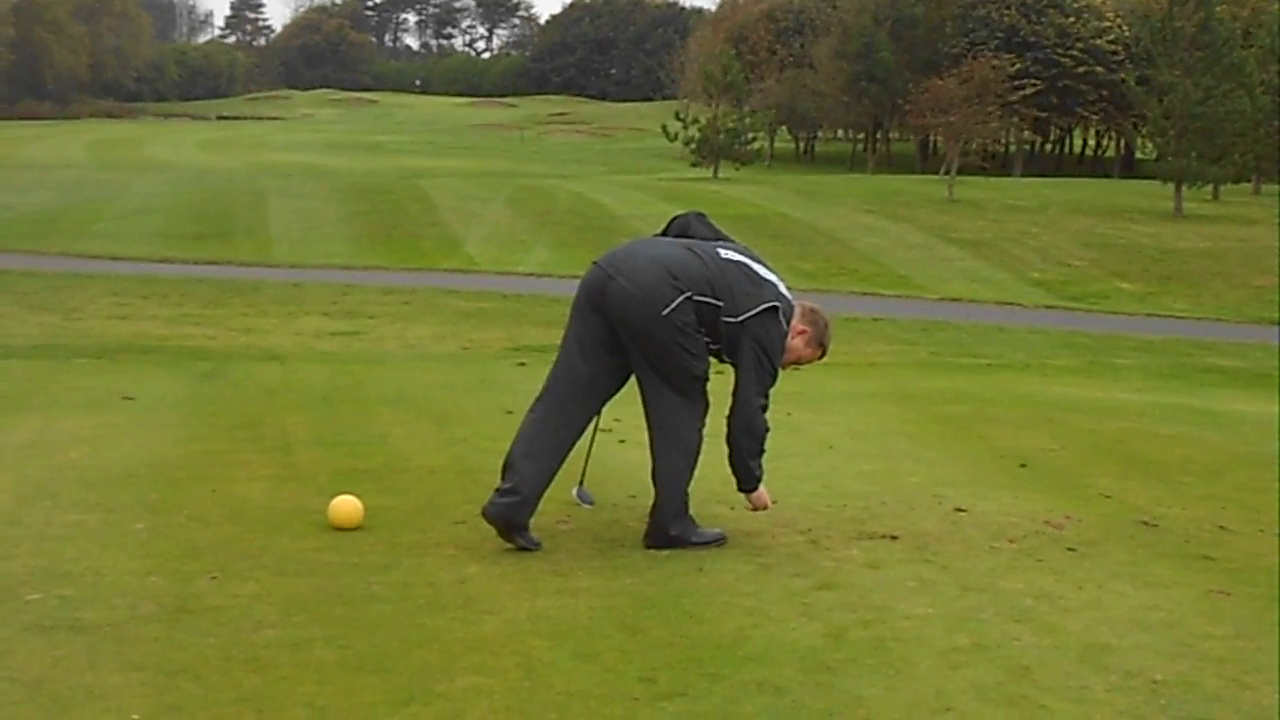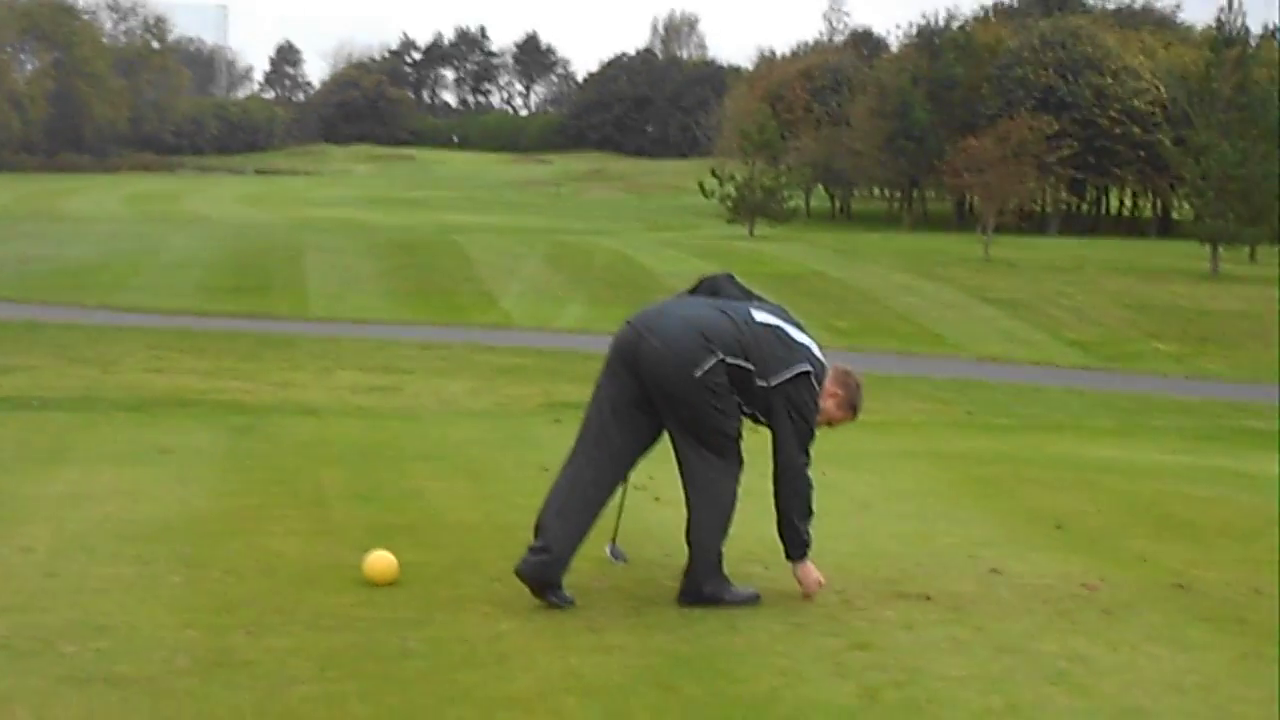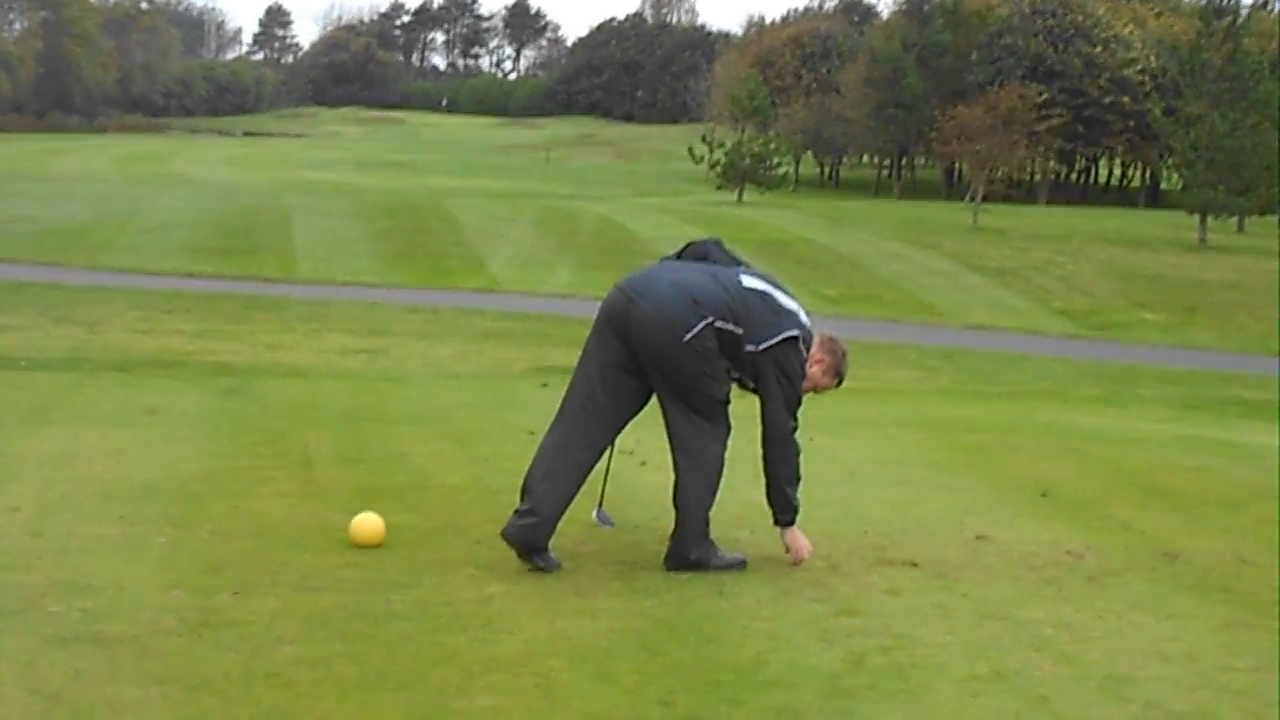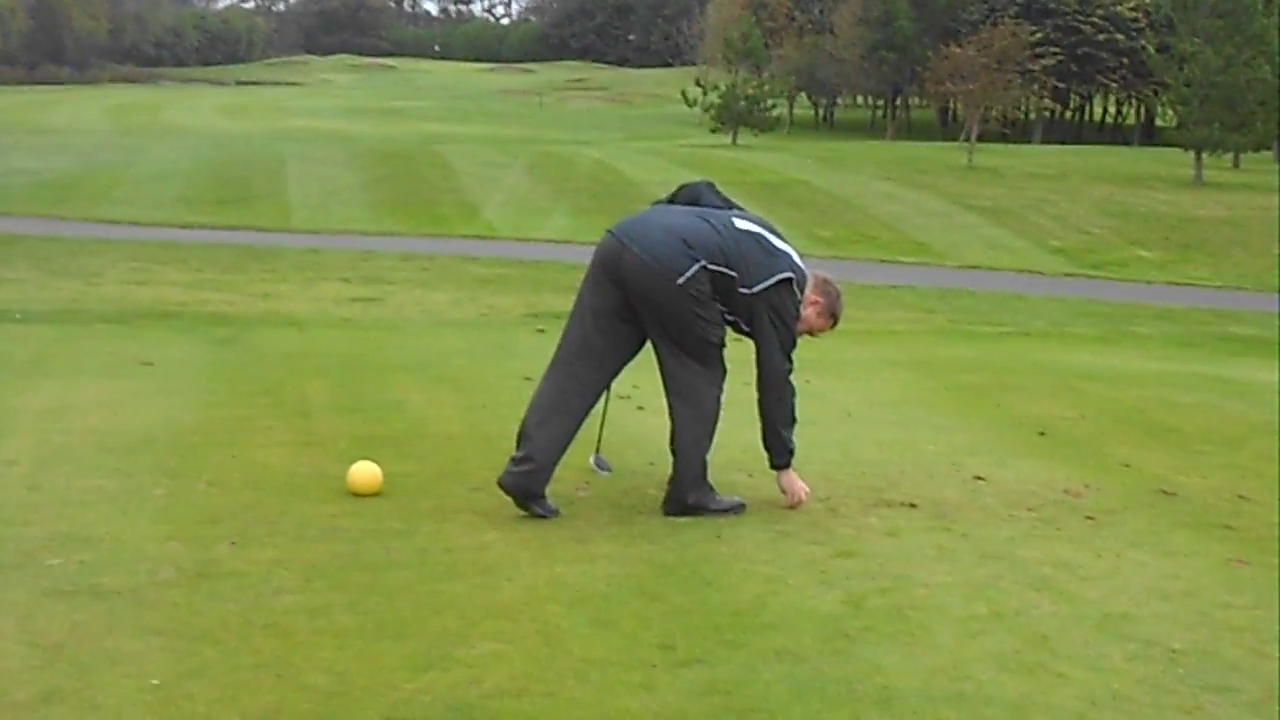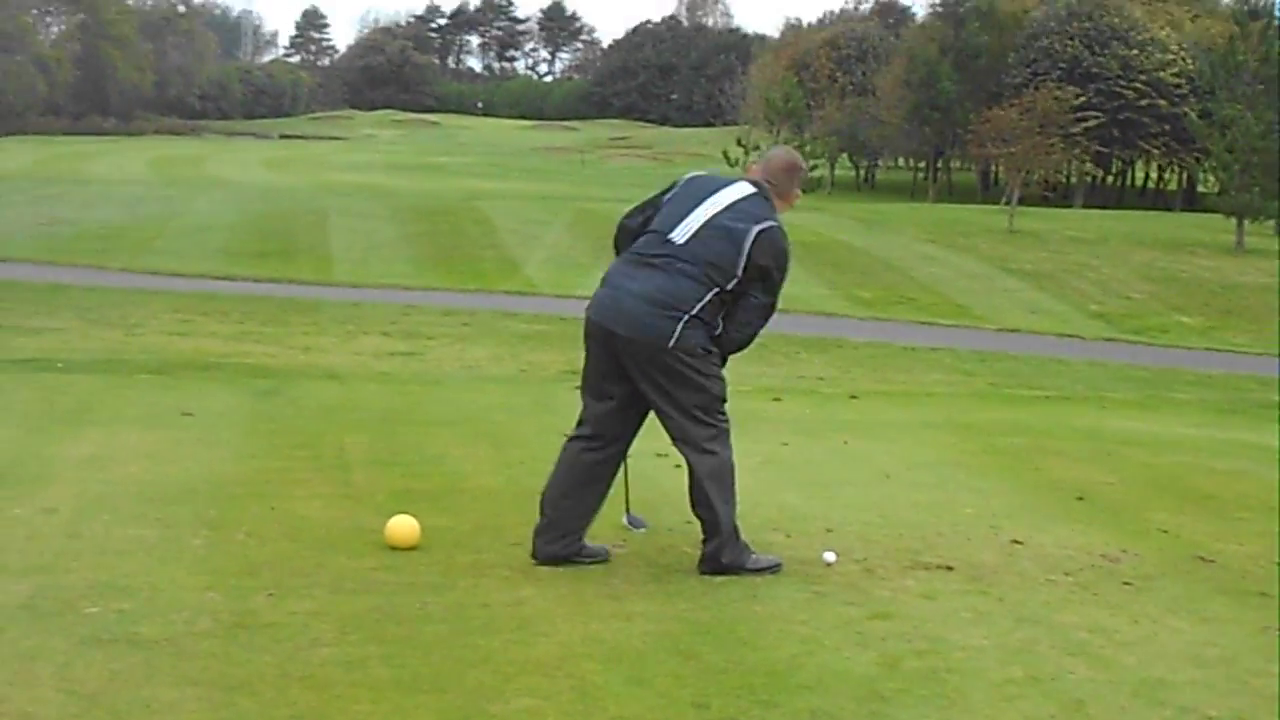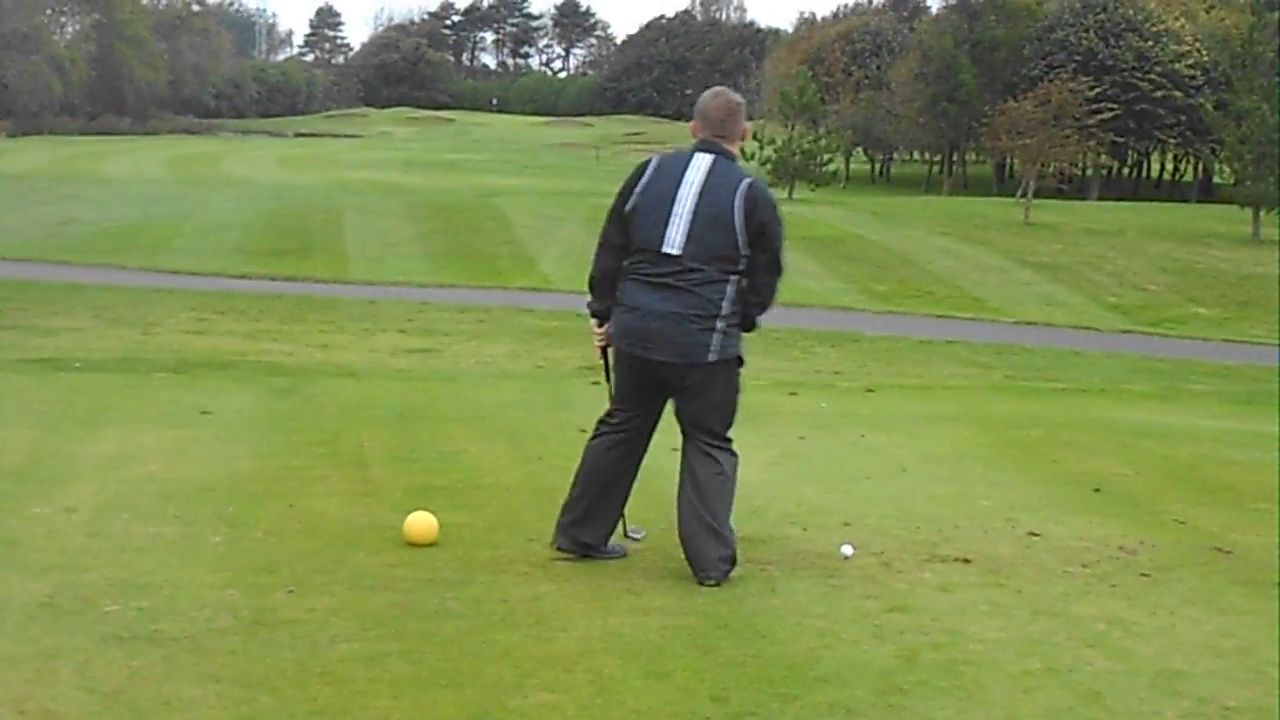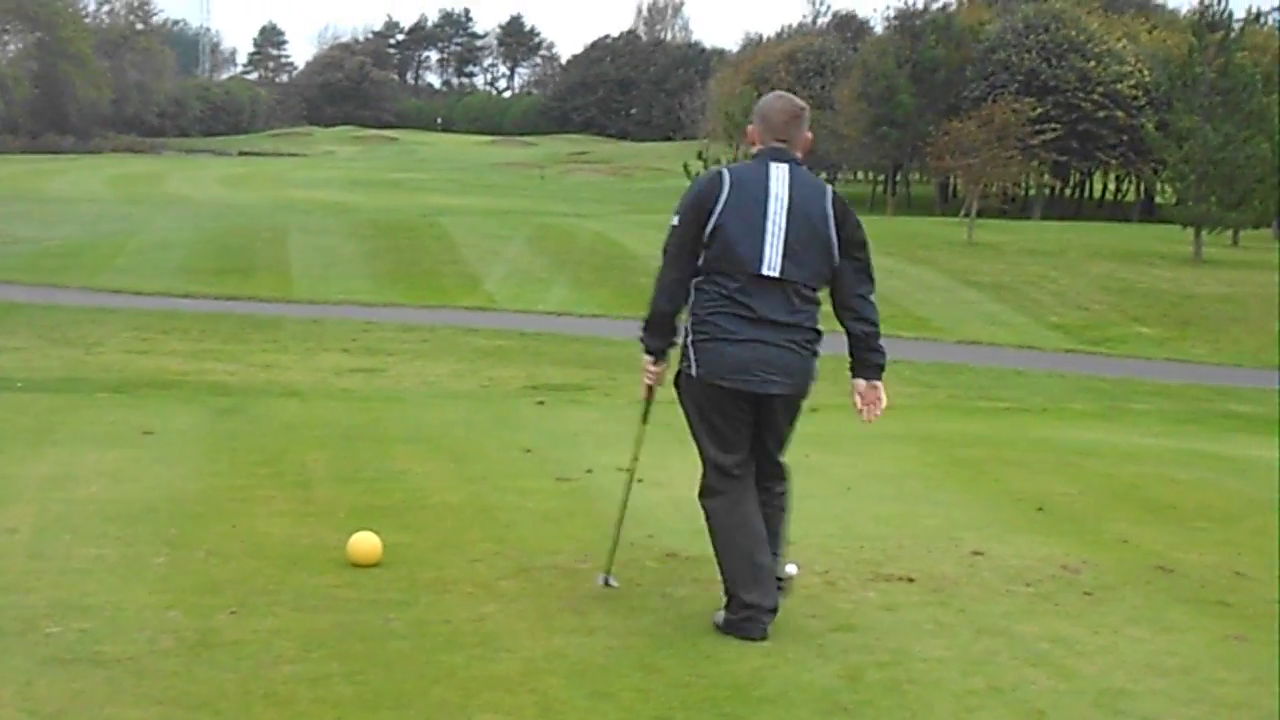
dt=0.7s
person 1, frame 1
left shoulder: (750, 275)
right shoulder: (769, 322)
left elbow: (689, 223)
right elbow: (748, 409)
right wrist: (750, 483)
left hip: (608, 272)
right hip: (655, 297)
left knee: (566, 400)
right knee: (682, 408)
left ankle: (510, 505)
right ankle: (670, 525)
person 1, frame 2
left shoulder: (784, 333)
right shoulder: (800, 382)
left elbow: (719, 284)
right elbow: (791, 471)
right wrist: (799, 557)
left hip: (640, 331)
right hip: (687, 358)
left knee: (596, 459)
right knee: (717, 467)
left ankle: (542, 563)
right ankle: (705, 583)
person 1, frame 3
left shoulder: (766, 296)
right shoulder: (788, 347)
left elbow: (704, 249)
right elbow: (780, 436)
right wrist: (788, 523)
left hip: (628, 296)
right hip: (676, 323)
left knee: (584, 421)
right knee: (704, 433)
left ankle: (529, 526)
right ankle: (691, 548)
person 1, frame 4
left shoulder: (762, 243)
right shoulder: (782, 290)
left elbow: (697, 193)
right elbow: (774, 379)
right wrist: (783, 465)
left hip: (621, 240)
right hip: (671, 269)
left knee: (577, 367)
right knee: (700, 377)
left ankle: (525, 475)
right ankle: (690, 491)
person 1, frame 5
left shoulder: (694, 183)
right shoulder: (768, 237)
left elbow: (628, 231)
right elbow: (747, 321)
right wrist: (710, 355)
left hip: (609, 307)
right hip: (670, 332)
left knee: (601, 426)
right knee: (707, 437)
left ankle: (554, 538)
right ankle: (725, 551)
person 1, frame 6
left shoulder: (650, 171)
right shoulder: (752, 194)
left elbow: (610, 249)
right elbow: (764, 279)
left wrist: (604, 311)
right wrist: (736, 323)
left hip: (636, 326)
right hip: (703, 339)
left knee: (623, 426)
right knee: (708, 444)
left ankle: (579, 532)
right ankle: (712, 558)
person 1, frame 7
left shoulder: (715, 187)
right shoulder: (830, 203)
left elbow: (675, 273)
right elbow: (856, 292)
left wrist: (657, 346)
right wrist: (868, 367)
left hip: (717, 360)
right hip: (789, 364)
left knee: (729, 479)
right knee: (767, 470)
left ankle: (749, 607)
right ankle: (759, 586)
